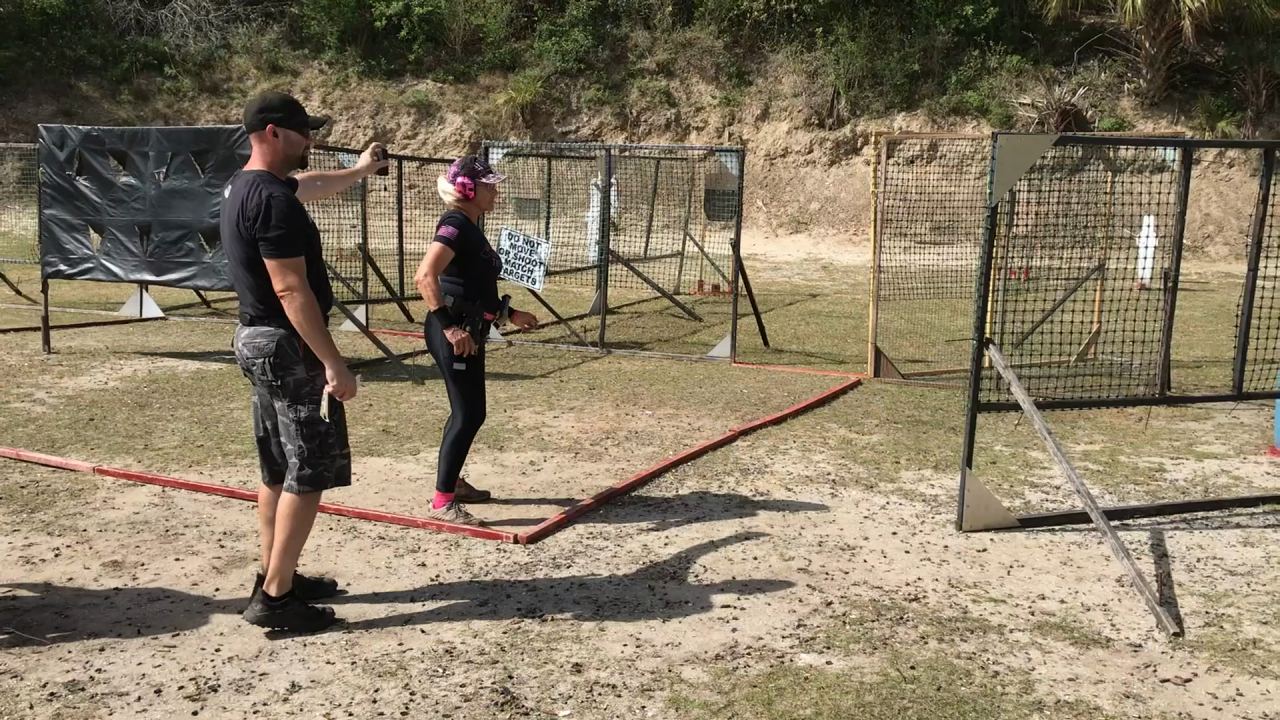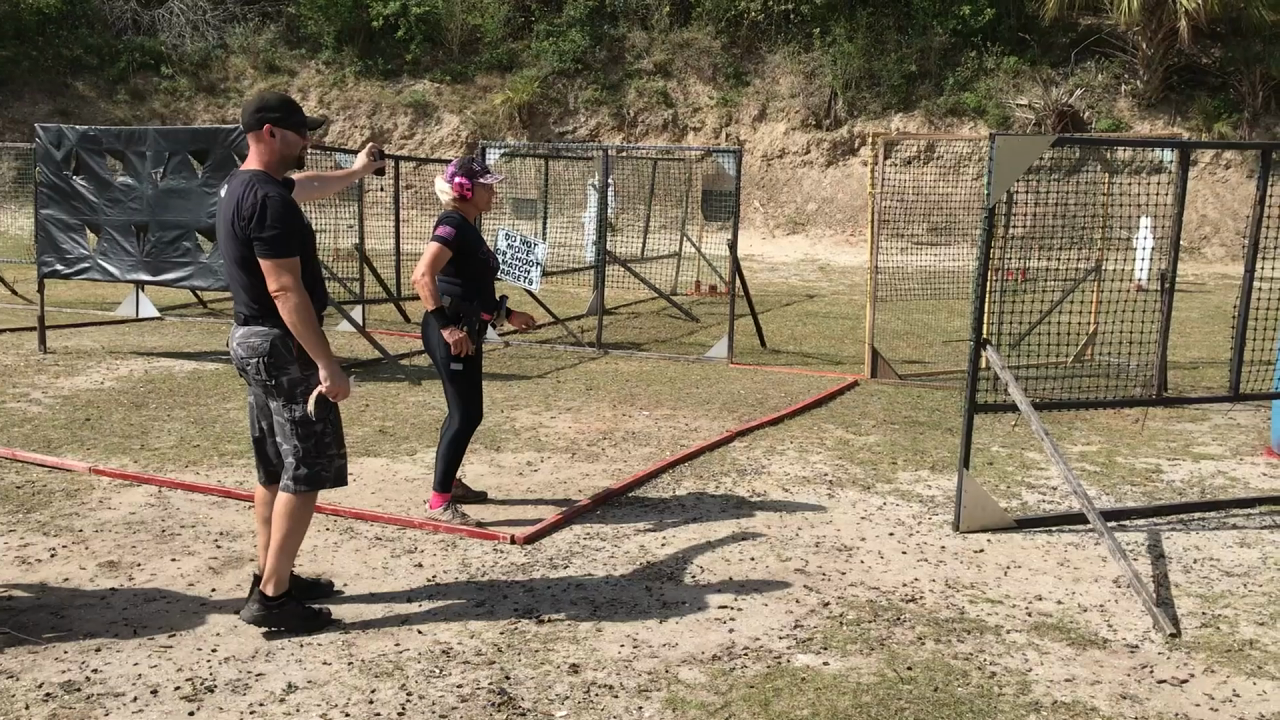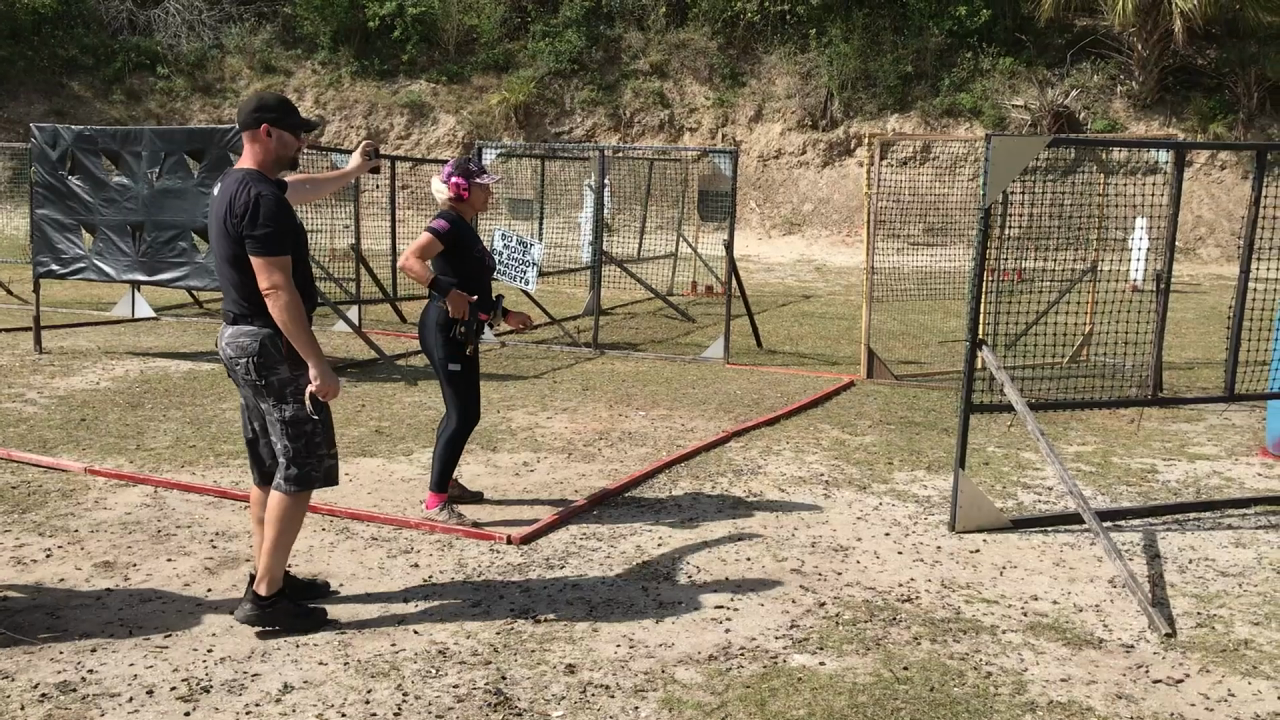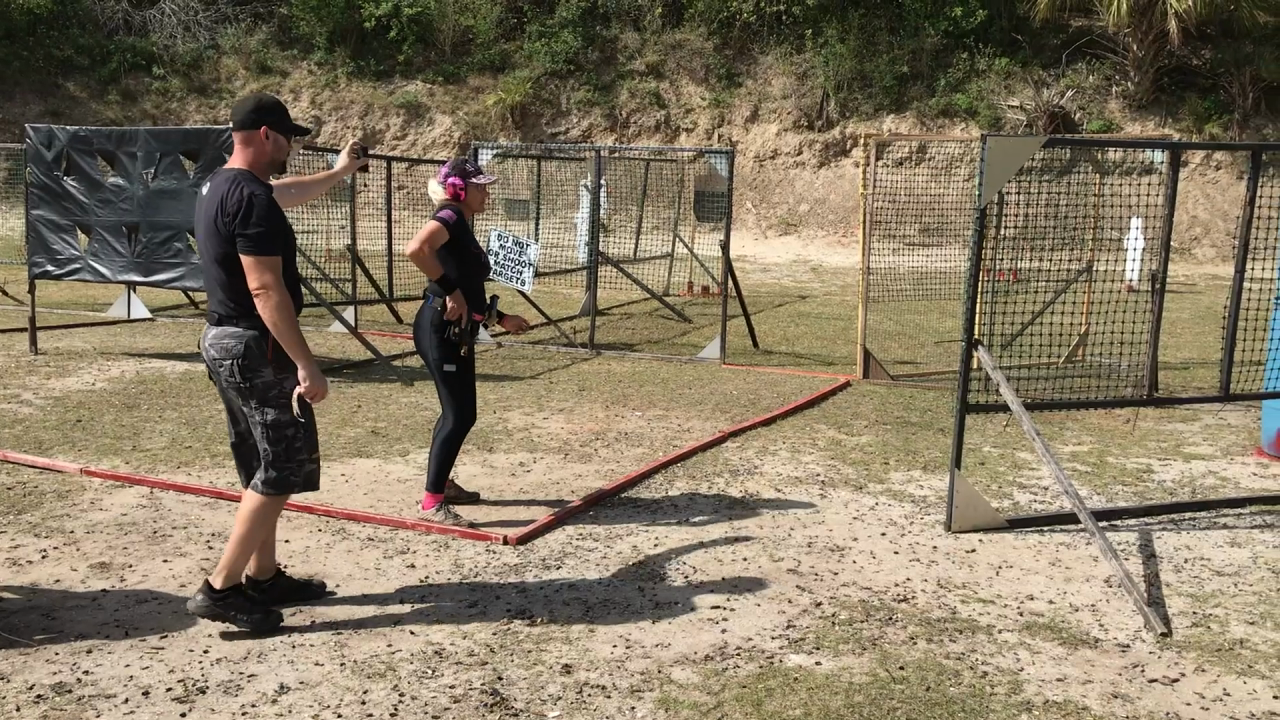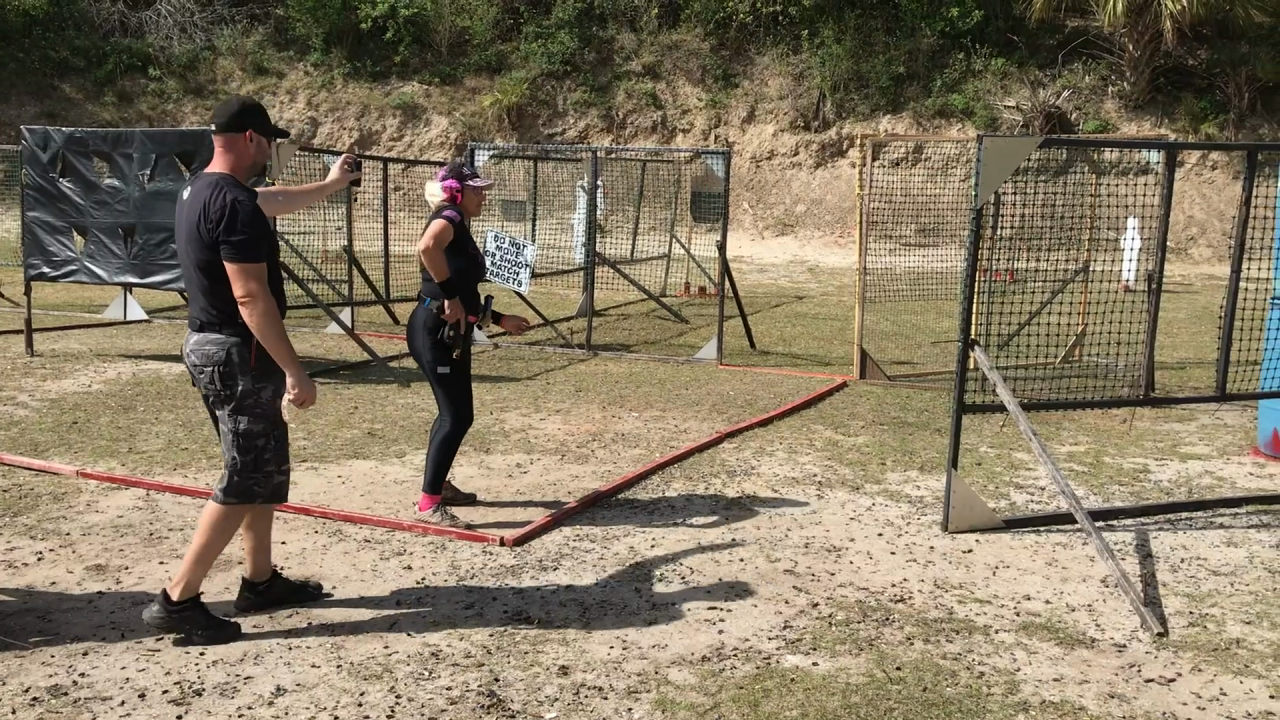
dt=0.2s
person 1, frame 1
left shoulder: (247, 185)
right shoulder: (273, 201)
left elbow: (308, 186)
right elbow: (292, 291)
left wrist: (360, 170)
right wrist: (334, 364)
left hip: (258, 340)
right hip: (286, 346)
left knee: (280, 470)
right knee: (309, 471)
left ankle: (276, 577)
right ankle: (274, 597)
person 1, frame 2
left shoulder: (243, 184)
right shoulder: (268, 200)
left elbow: (306, 186)
right elbow: (286, 291)
left wrist: (357, 171)
right wrist: (327, 364)
left hip: (254, 340)
right hip: (281, 346)
left knee: (276, 469)
right knee: (307, 469)
left ankle: (272, 578)
right ankle: (272, 596)
person 1, frame 3
left shoulder: (235, 184)
right shoulder: (260, 198)
left elbow: (299, 188)
right elbow: (277, 290)
left wrist: (349, 172)
right wrist: (317, 363)
left hip: (243, 341)
right hip: (271, 345)
left knee: (271, 469)
right knee: (300, 469)
left ankle: (268, 578)
right ankle: (266, 595)
person 1, frame 4
left shoulder: (221, 185)
right shoulder: (251, 198)
left elbow: (285, 192)
right elbow: (267, 290)
left wrist: (339, 172)
right wrist: (306, 365)
left hip: (225, 342)
right hip: (255, 347)
left knee: (262, 468)
right knee: (282, 470)
left ankle: (262, 577)
right ankle: (220, 587)
person 1, frame 5
left shoulder: (202, 188)
right shoulder: (235, 204)
left elbow: (272, 201)
right elbow: (252, 298)
left wrist: (330, 184)
right wrist: (294, 371)
left hip: (210, 346)
right hip: (238, 354)
left knee: (255, 471)
right knee: (246, 481)
left ankle: (260, 580)
right ankle: (177, 598)
person 2, frame 1
left shoulder: (471, 227)
right shoulder: (455, 225)
right elbow: (425, 276)
left wrist: (508, 314)
right wrist: (448, 326)
left hip: (470, 330)
right hip: (455, 333)
left knee: (467, 411)
right knee: (469, 414)
left ankle: (453, 482)
right ankle: (442, 501)
person 2, frame 2
left shoulder: (468, 227)
right shoulder: (452, 225)
right elbow: (422, 276)
left wrist: (507, 314)
right wrist: (446, 325)
left hip: (466, 330)
right hip: (452, 333)
left knee: (464, 412)
right knee: (466, 414)
left ankle: (449, 483)
right ankle: (439, 502)
person 2, frame 3
left shoulder: (465, 227)
right shoulder: (448, 222)
right elbow: (408, 261)
left wrist: (504, 314)
right wrist: (446, 293)
left hip: (461, 331)
right hip: (447, 330)
left knee: (463, 411)
right knee: (463, 414)
left ankle: (446, 483)
right ankle: (435, 502)
person 2, frame 4
left shoulder: (463, 227)
right shoulder: (450, 217)
right elbow: (416, 248)
left wrist: (500, 318)
right wrist: (450, 291)
left hip: (456, 330)
right hip: (441, 329)
left knee: (457, 411)
right knee: (460, 415)
left ankle: (441, 483)
right ankle: (431, 503)
person 2, frame 5
left shoulder: (459, 229)
right shoulder: (449, 216)
right elbow: (427, 247)
left wrist: (499, 319)
right wrist: (449, 295)
left hip: (451, 331)
right hip: (434, 331)
left knee: (454, 412)
right knee: (458, 416)
left ankle: (439, 485)
right ankle: (428, 504)
